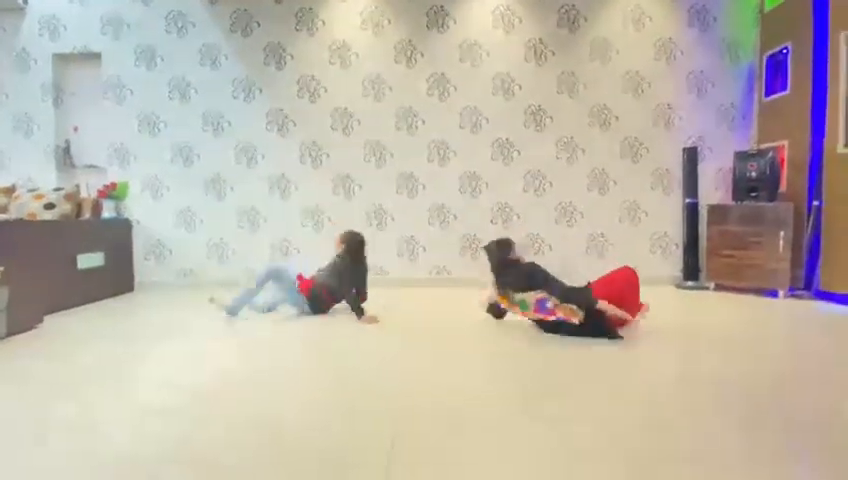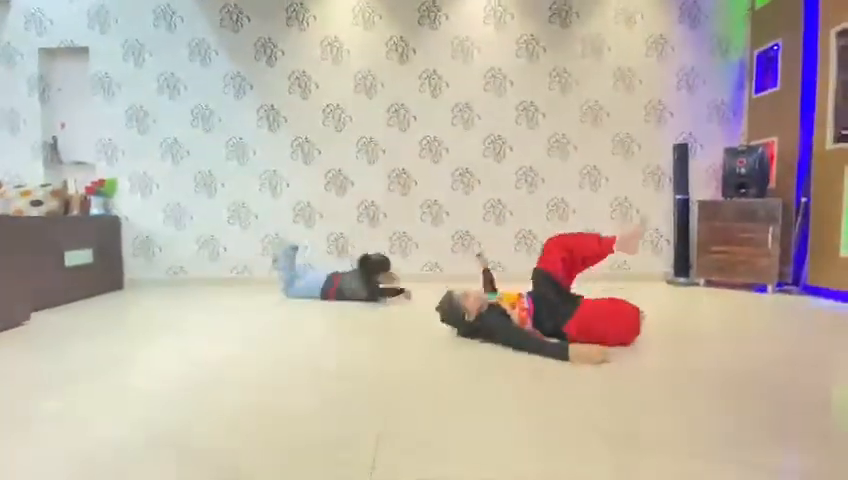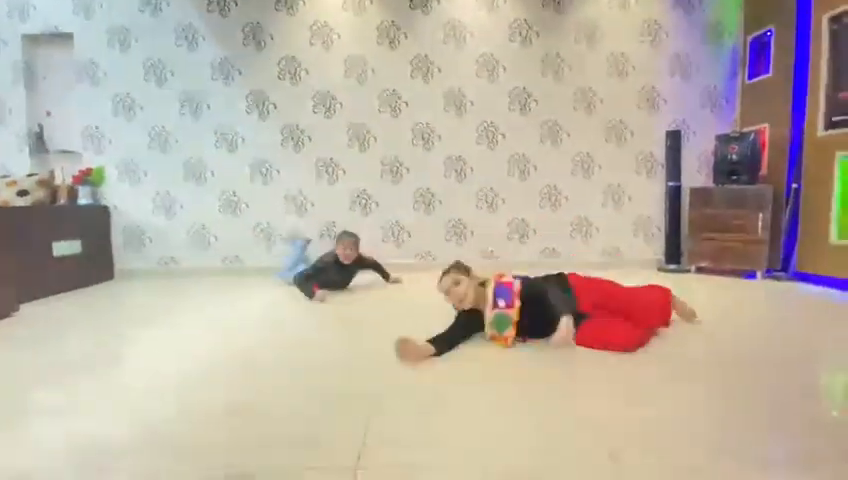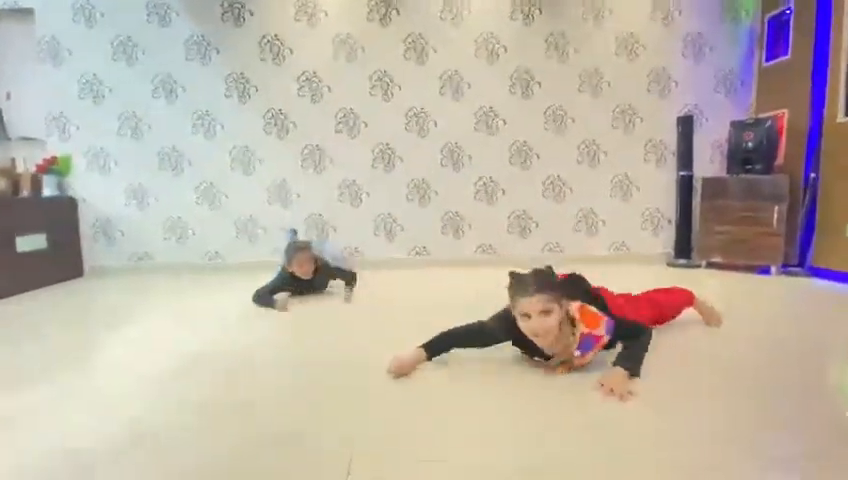
dt=0.5s
person 1, frame 1
left shoulder: (503, 287)
right shoulder: (529, 271)
left elbow: (497, 313)
right elbow: (562, 292)
left wrist: (491, 305)
right wrist: (603, 306)
left hip: (555, 326)
right knee: (627, 276)
right ankle: (627, 316)
person 1, frame 2
left shoulder: (483, 307)
right shoulder: (490, 323)
right elbow: (526, 343)
left wrist: (484, 269)
right wrist: (572, 350)
right hip: (561, 318)
left knee: (558, 245)
right knee: (627, 317)
left ankle: (617, 243)
person 1, frame 3
right shoulder: (470, 319)
left elbow: (550, 291)
right elbow: (448, 338)
left wrist: (565, 321)
right wrist: (423, 349)
left hip: (572, 292)
left knee: (641, 304)
right knee: (631, 337)
left ankle: (668, 301)
person 1, frame 4
left shoulder: (592, 321)
right shoulder: (512, 324)
left elbow: (641, 332)
right elbow: (461, 334)
left wrist: (622, 370)
right wrist: (419, 354)
left hip: (594, 301)
person 2, frame 1
left shoulder: (342, 263)
right shoulder: (361, 267)
left elbow: (347, 290)
right elbow: (362, 296)
left wrist: (360, 315)
left hip: (310, 301)
right hip: (321, 305)
left knee: (273, 271)
right ankle: (269, 305)
person 2, frame 2
right shoulder: (369, 292)
right wrist: (402, 291)
left hip: (331, 279)
right hip: (324, 289)
left knee: (306, 274)
right knee: (289, 289)
right ankle: (289, 253)
person 2, frame 3
left shoulder: (359, 261)
right shoulder: (326, 261)
left elbow: (374, 264)
right elbow: (299, 278)
left wrist: (388, 277)
right wrist: (312, 293)
right knee: (287, 274)
right ankle: (302, 245)
person 2, frame 4
left shoulder: (322, 267)
right shoulder: (285, 278)
left elbow: (351, 275)
right elbow: (257, 296)
left wrist: (349, 289)
right wrist: (275, 303)
right ankle: (293, 235)
